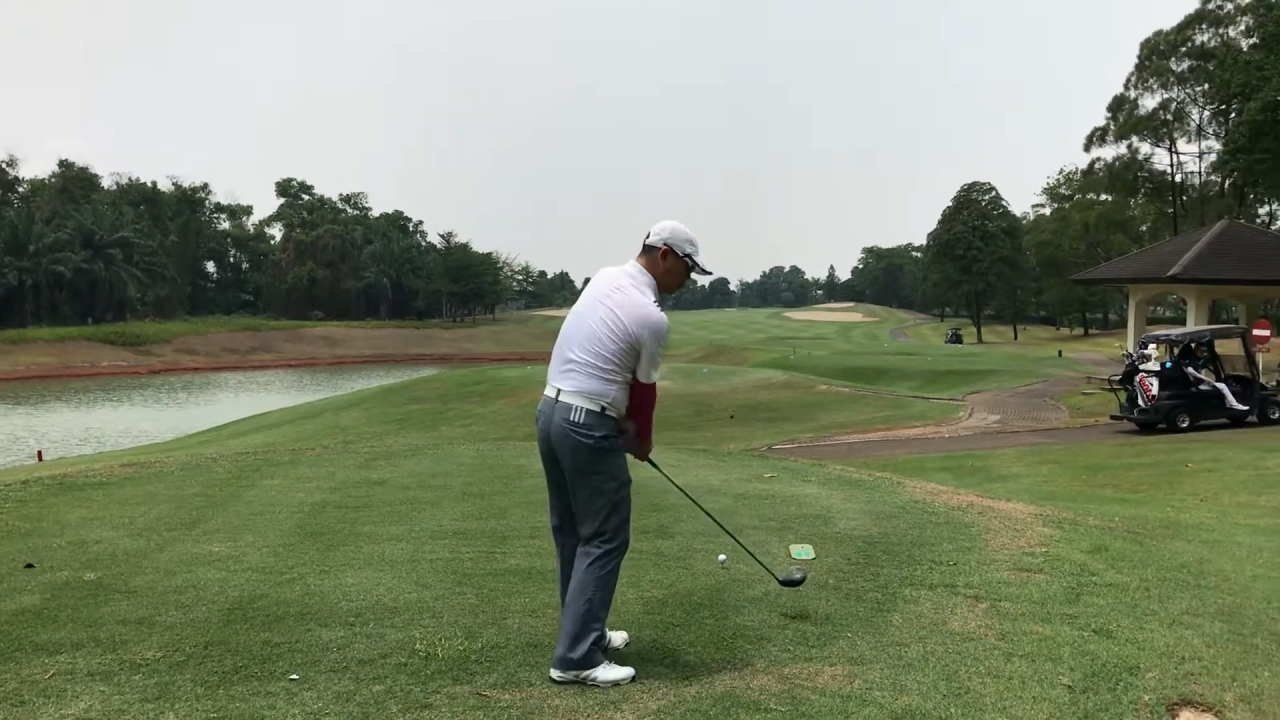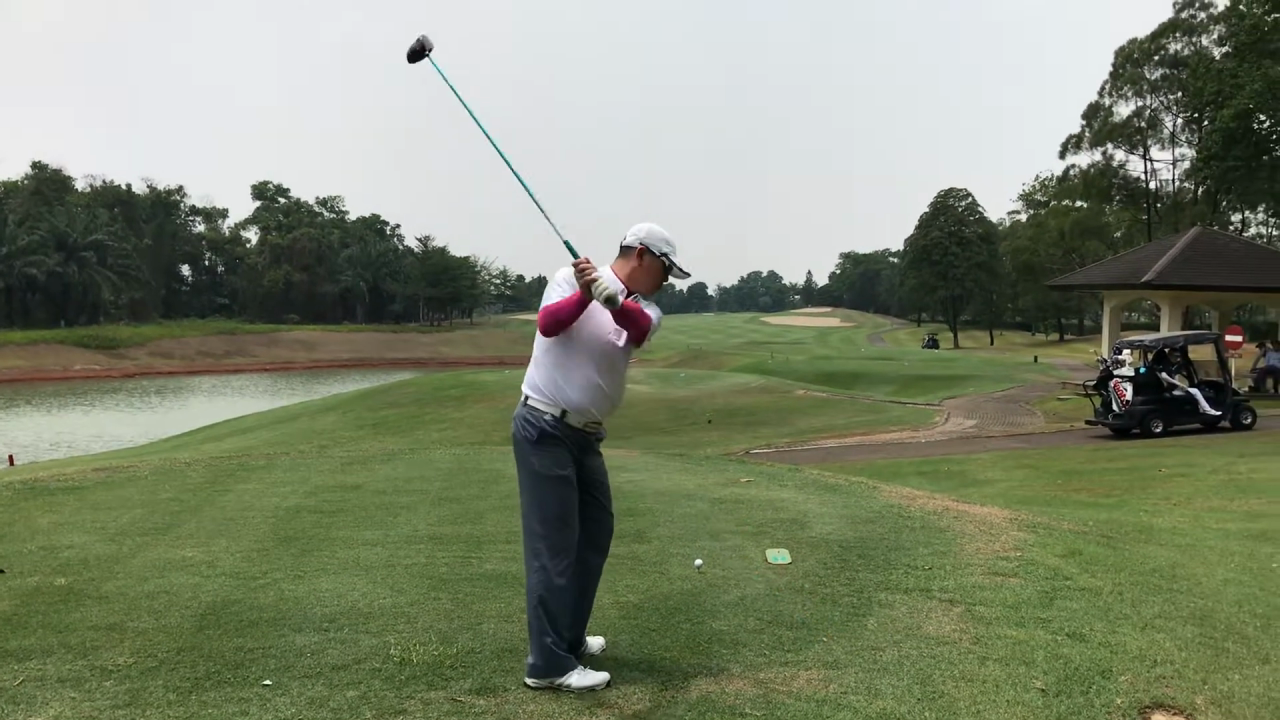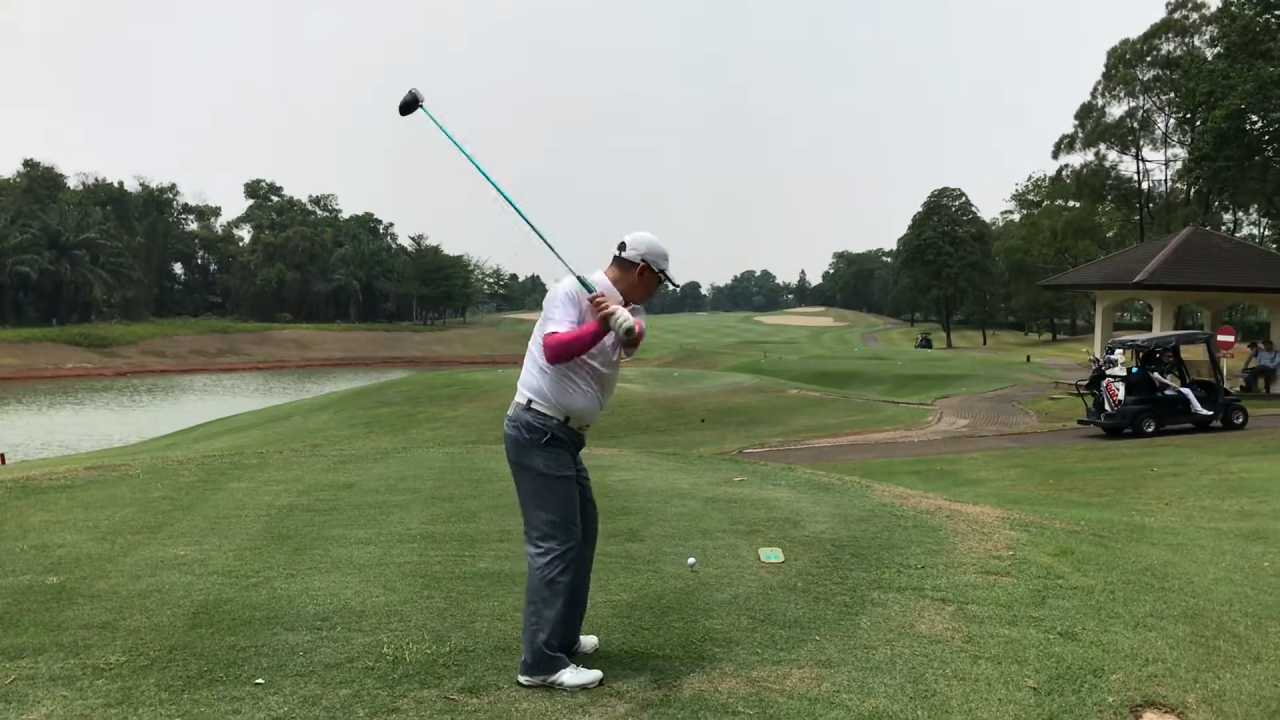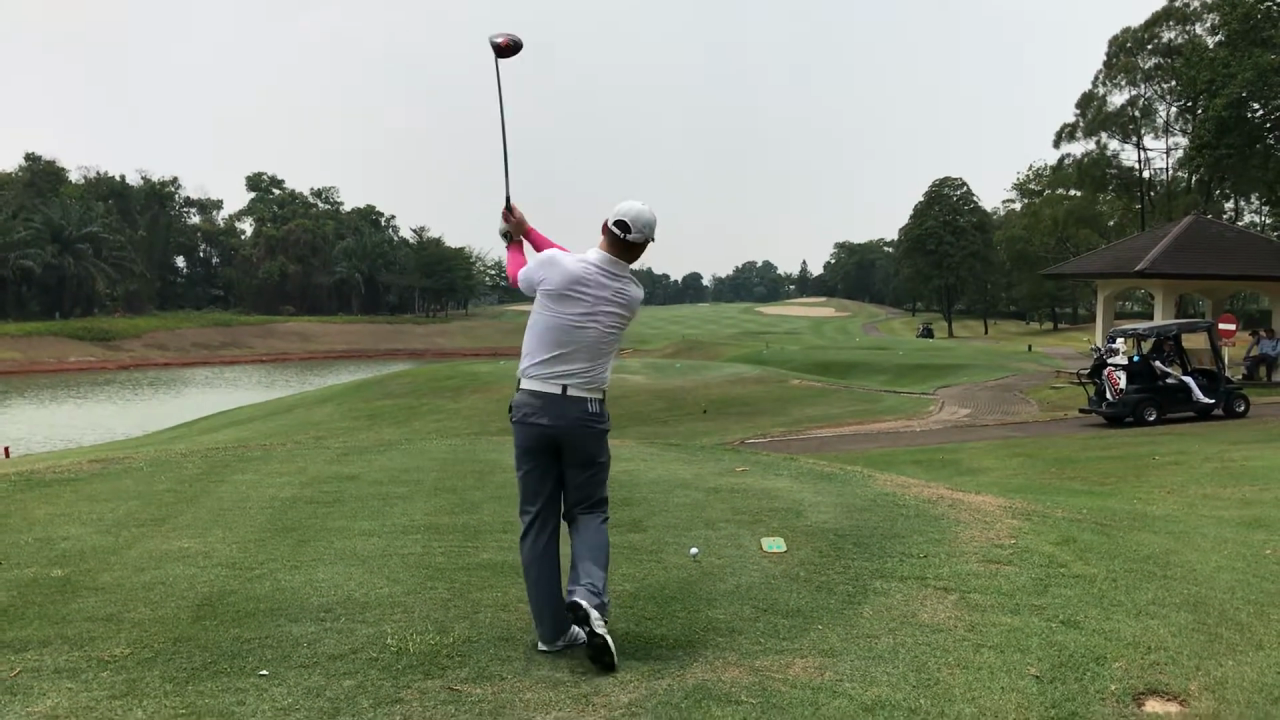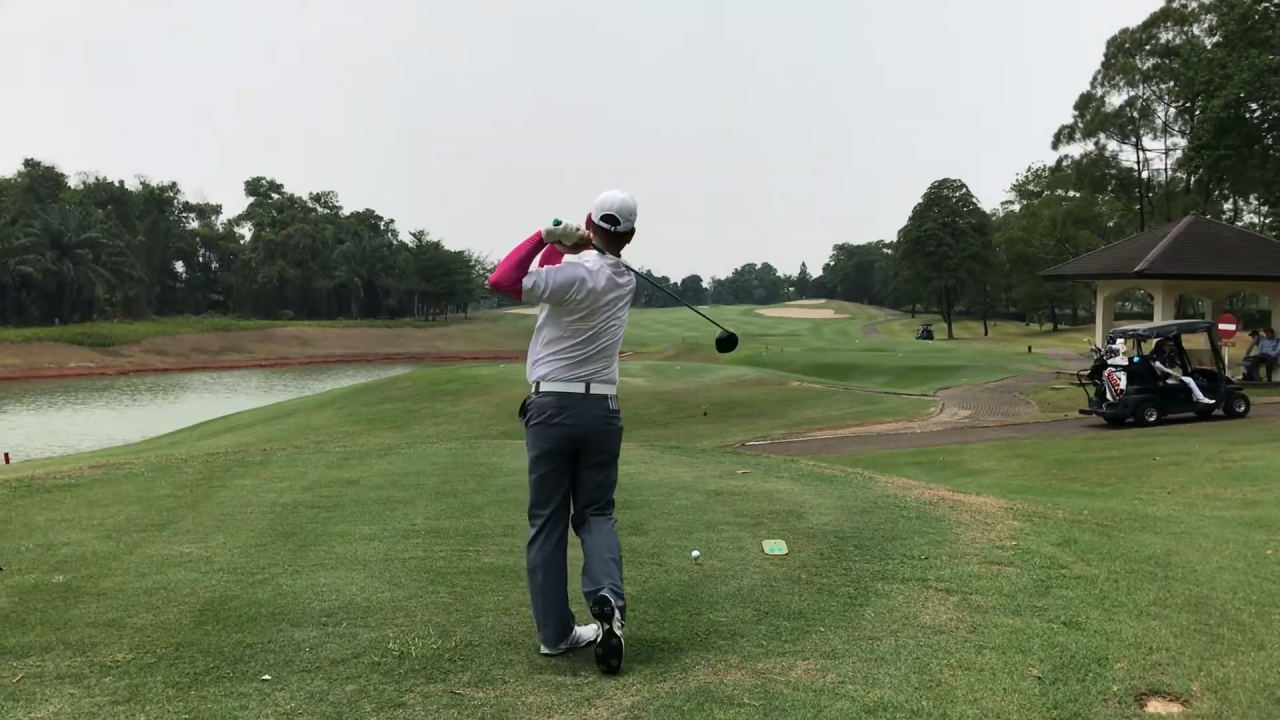
dt=0.5s
person 1, frame 1
left shoulder: (605, 279)
right shoulder: (652, 319)
right elbow: (643, 392)
left wrist: (622, 423)
right wrist: (641, 437)
left hip: (552, 413)
right hip: (589, 426)
left knee: (573, 533)
right knee: (604, 540)
left ankle: (582, 631)
right ankle: (574, 657)
person 1, frame 2
left shoulder: (648, 312)
right shoulder: (571, 282)
left elbow: (635, 325)
right elbow: (547, 324)
left wrist: (608, 290)
right wrist: (586, 294)
left hip: (586, 437)
right hip: (544, 430)
left knee: (594, 537)
right knee: (554, 546)
left ankle: (566, 639)
right ankle: (548, 663)
person 1, frame 3
left shoulder: (629, 309)
right shoulder: (572, 292)
left elbow: (632, 337)
right elbow: (554, 352)
left wrist: (619, 318)
right wrist: (600, 326)
left hip: (561, 435)
right hip: (539, 431)
left knee: (579, 534)
right knee: (555, 542)
left ankle: (561, 637)
right ankle: (542, 662)
person 1, frame 4
left shoulder: (554, 267)
right shoulder: (632, 295)
left elbow: (516, 274)
left wrist: (512, 235)
right wrist: (525, 230)
left hip: (533, 407)
right hip: (586, 412)
left knee: (539, 520)
right knee: (589, 513)
left ankle: (552, 628)
right ankle: (588, 596)
person 1, frame 5
left shoulder: (576, 275)
right shoulder: (625, 278)
left elbow: (501, 280)
left wrist: (546, 234)
right wrist: (557, 243)
left hip: (552, 408)
right hip: (602, 409)
left knee: (547, 522)
right knee: (596, 513)
left ankle: (555, 632)
right ankle: (607, 598)
